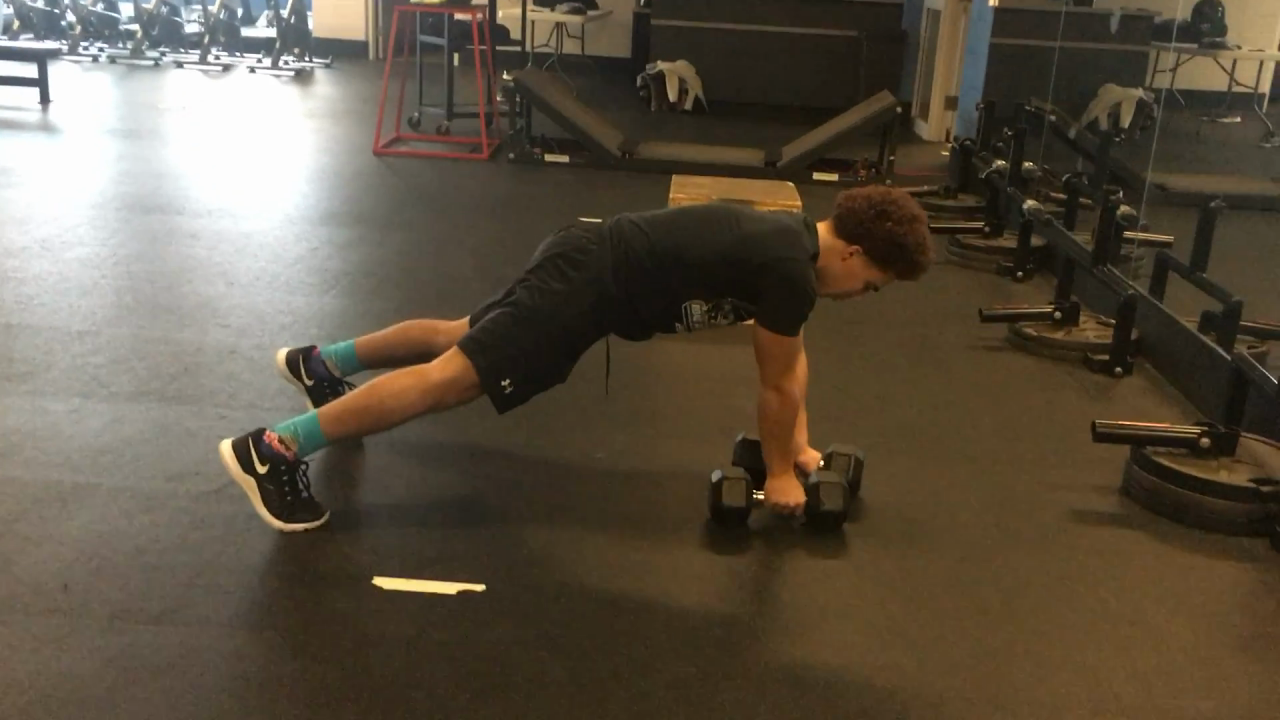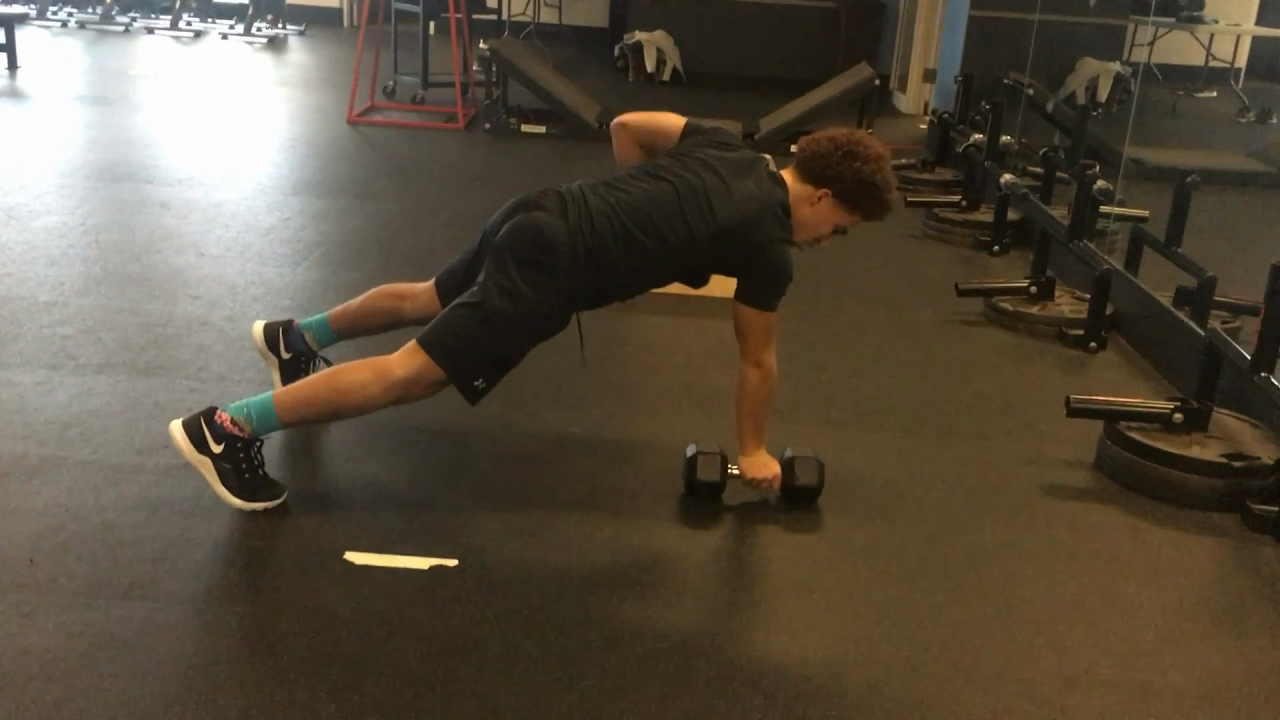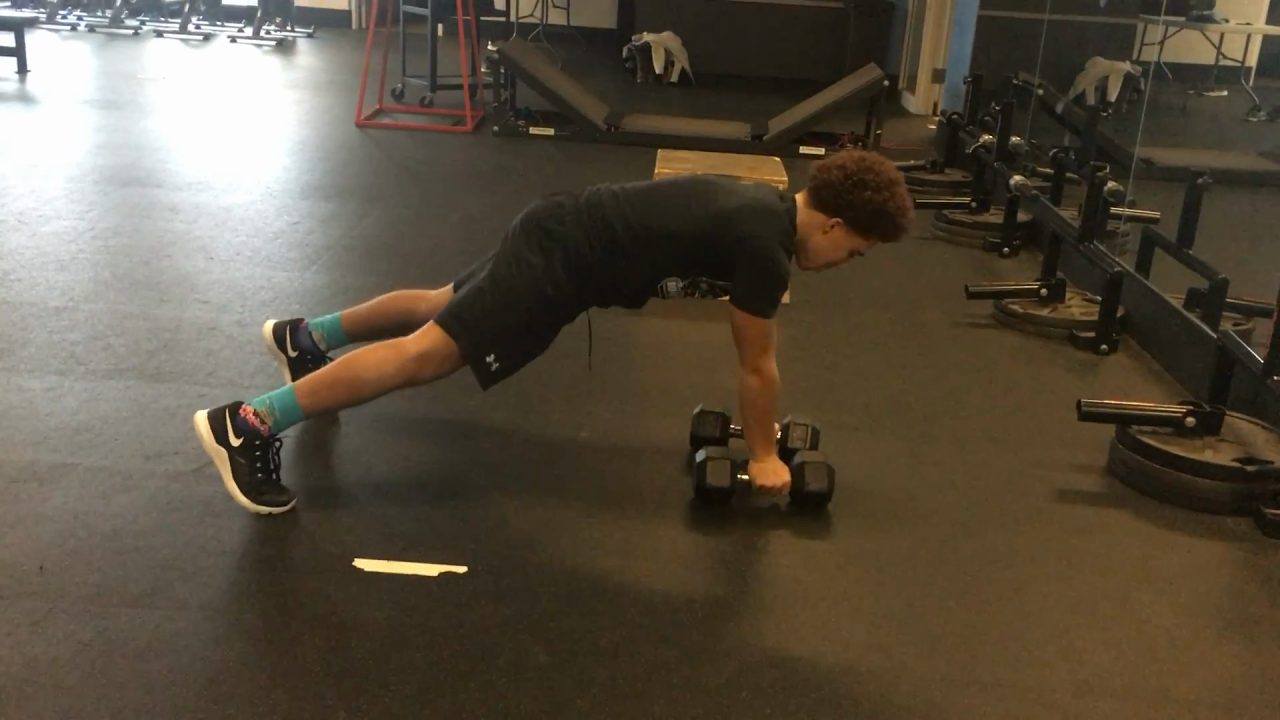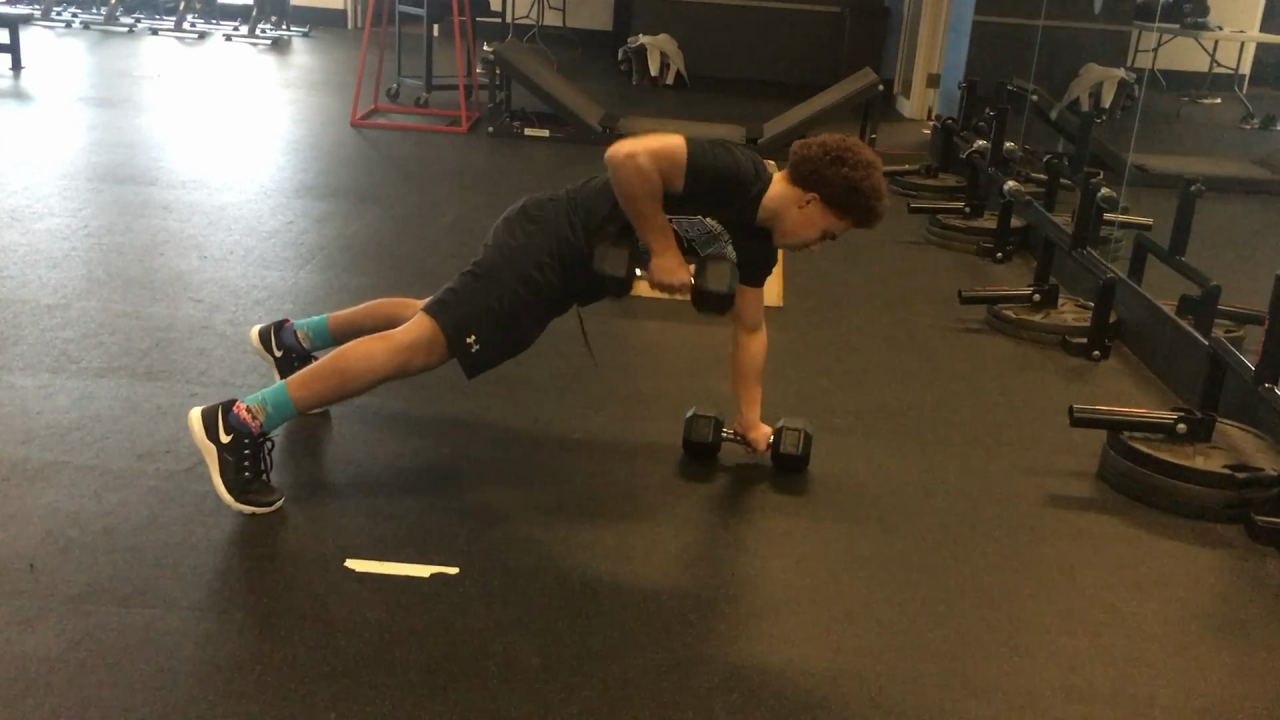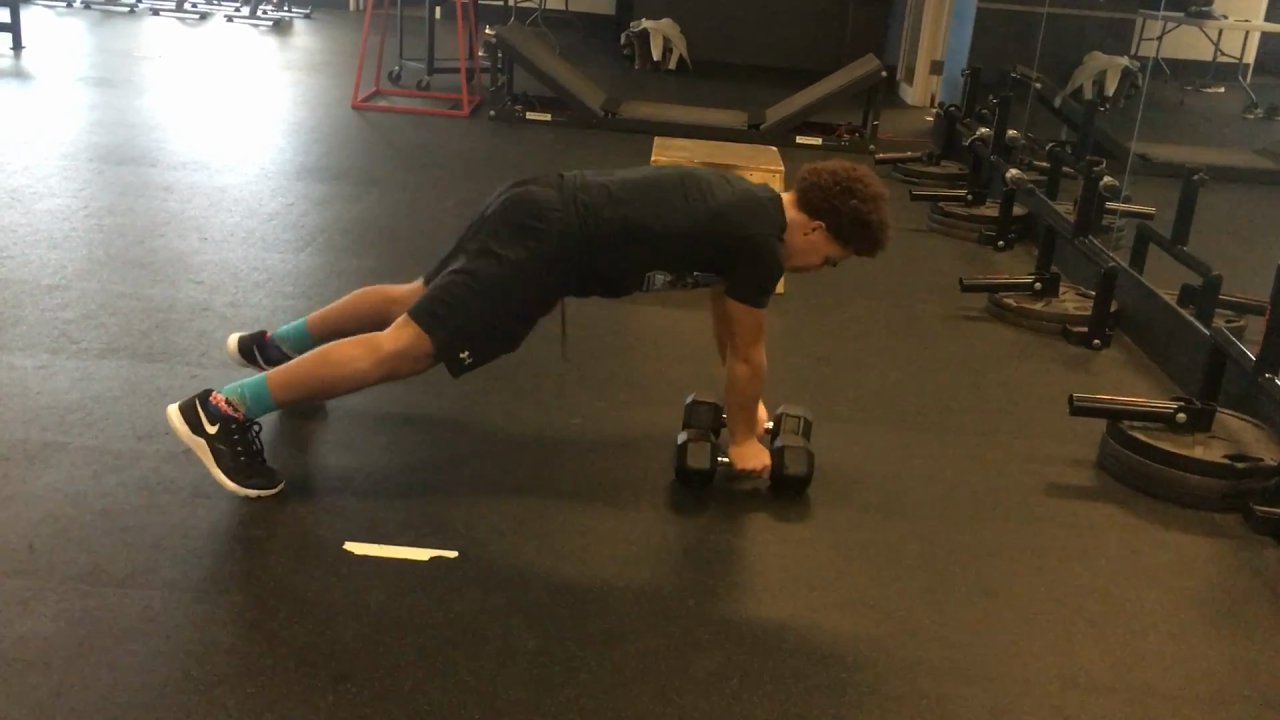
dt=1s
person 1, frame 1
left shoulder: (794, 244)
right shoulder: (790, 271)
left elbow: (793, 359)
right elbow: (776, 385)
left wrist: (801, 445)
right wrist: (779, 473)
left hip: (586, 263)
right hip: (586, 285)
left knee: (460, 336)
right knee: (451, 375)
left ankle: (318, 363)
right ankle: (272, 449)
person 1, frame 2
left shoulder: (732, 151)
right shoulder: (768, 244)
left elbow: (627, 126)
right elbow: (757, 360)
right wrist: (752, 453)
left hip: (535, 216)
right hip: (552, 266)
left knee: (428, 301)
right knee: (413, 371)
left ankle: (294, 339)
right ankle: (225, 428)
person 1, frame 3
left shoulder: (771, 213)
right shoulder: (764, 248)
left elbow: (755, 350)
right elbow: (756, 364)
left wrist: (760, 418)
right wrist: (762, 455)
left hip: (564, 228)
right hip: (566, 254)
left knee: (445, 303)
right knee: (431, 350)
left ankle: (305, 338)
right ankle: (246, 425)
person 1, frame 4
left shoulder: (758, 234)
right shoulder: (733, 173)
left elbow: (749, 326)
right elbow: (626, 156)
left wrist: (749, 420)
right wrist: (662, 247)
left hip: (570, 269)
right hip: (548, 245)
left knee: (430, 314)
right knee: (421, 343)
left ankle: (291, 338)
right ankle: (239, 424)
person 1, frame 5
left shoulder: (750, 206)
right shoulder: (760, 241)
left elbow: (722, 312)
right elbow: (747, 353)
left wrist: (745, 403)
right wrist: (743, 436)
left hip: (541, 202)
right hip: (547, 247)
left knee: (416, 299)
right knee: (406, 347)
left ankle: (272, 345)
right ankle: (222, 412)
